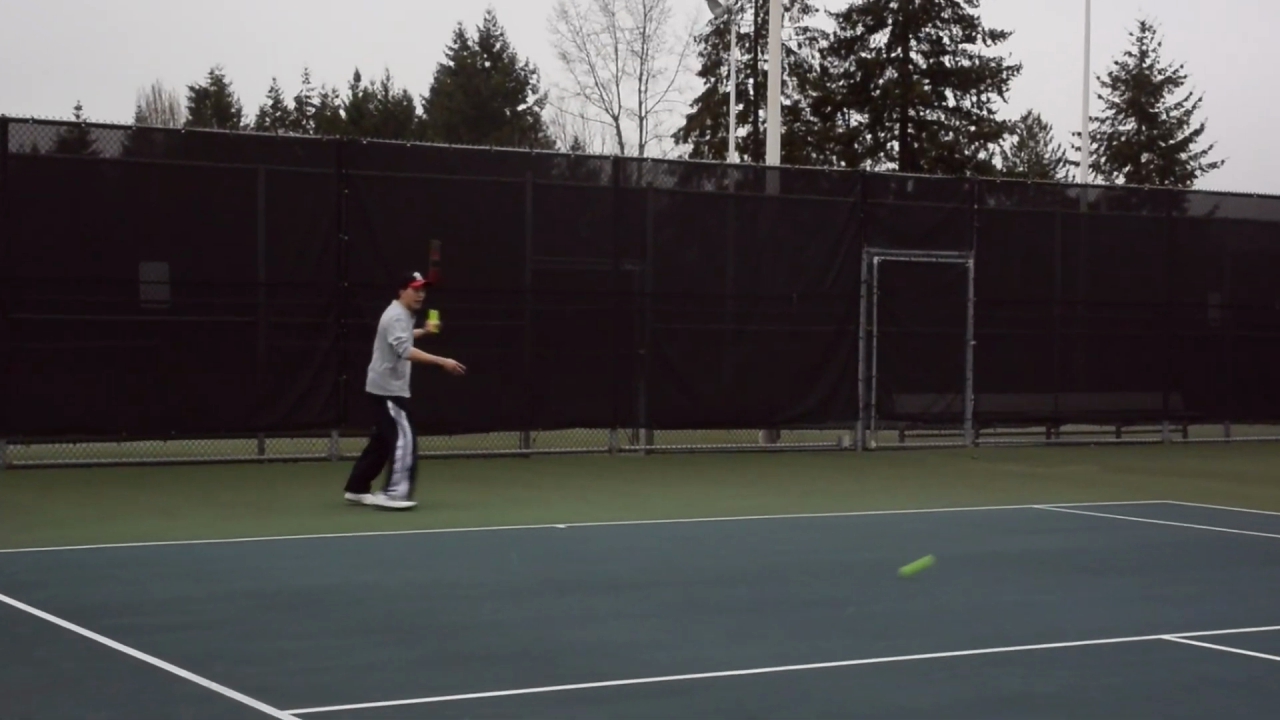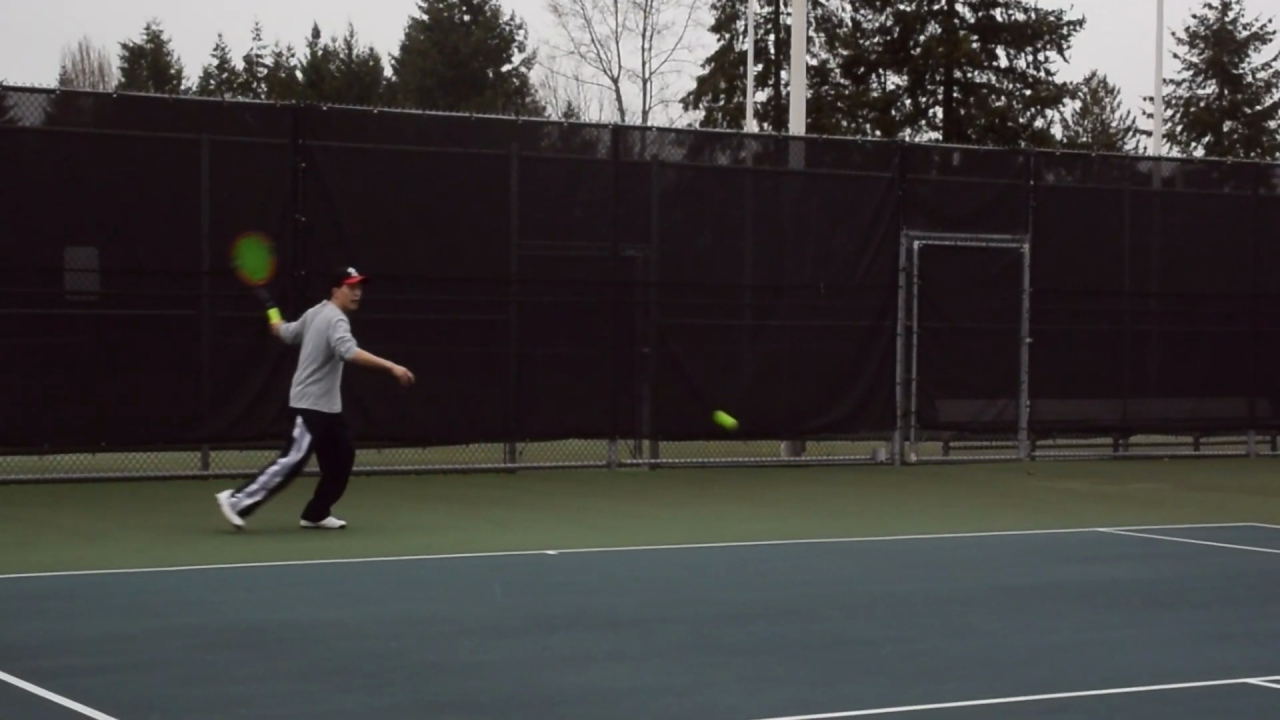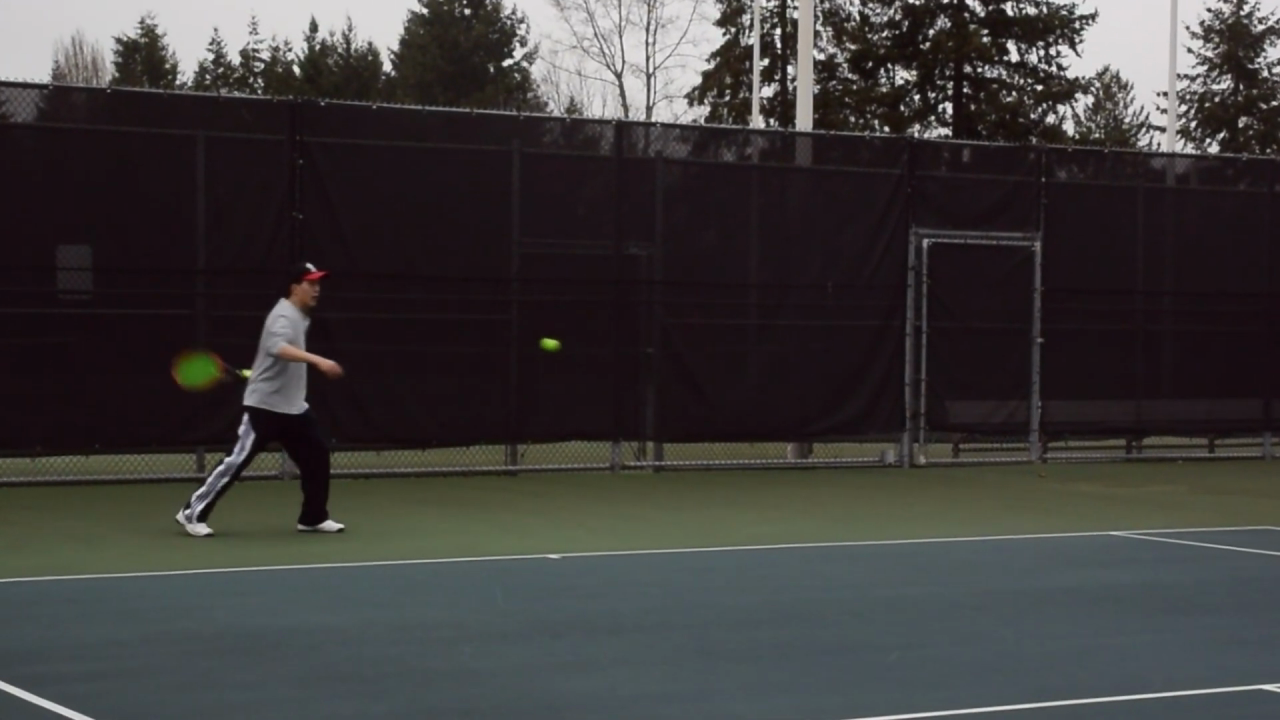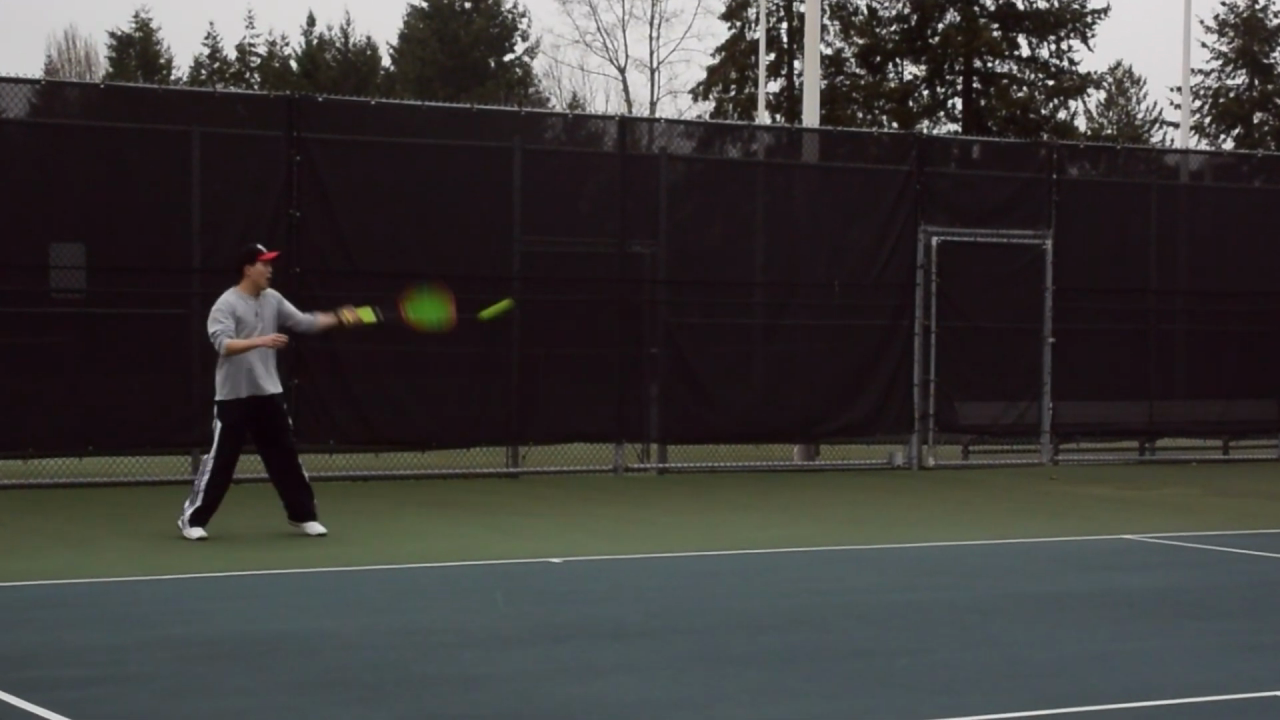
dt=0.4s
person 1, frame 1
left shoulder: (398, 314)
right shoulder: (398, 317)
right elbow: (405, 351)
left wrist: (423, 331)
right wrist: (442, 362)
left hip: (387, 389)
right hip: (388, 390)
left knee: (383, 440)
right knee: (405, 439)
person 1, frame 2
left shoulder: (317, 312)
right shoulder: (335, 319)
left elbow: (289, 334)
right elbow: (349, 352)
left wrist: (278, 326)
right wrist: (392, 367)
left hip: (327, 406)
right hip: (311, 405)
left knee: (342, 458)
right knee: (293, 460)
left ankle: (316, 514)
right ankle: (235, 501)
person 1, frame 3
left shoulder: (298, 317)
right shoulder: (284, 316)
right elbow: (278, 347)
right wrist: (319, 361)
left hip: (294, 407)
right hip: (264, 406)
left knee: (317, 457)
right knee: (237, 461)
left ankle: (314, 517)
right ankle: (193, 514)
person 1, frame 4
left shoulder: (273, 300)
right shoulder: (226, 304)
left elbow: (303, 322)
right elbow: (223, 344)
left wrist: (336, 318)
right wrist: (260, 341)
left hip: (269, 393)
right hip: (233, 395)
left knee: (285, 454)
right knee: (221, 458)
left ankle: (303, 515)
right ankle: (193, 519)
